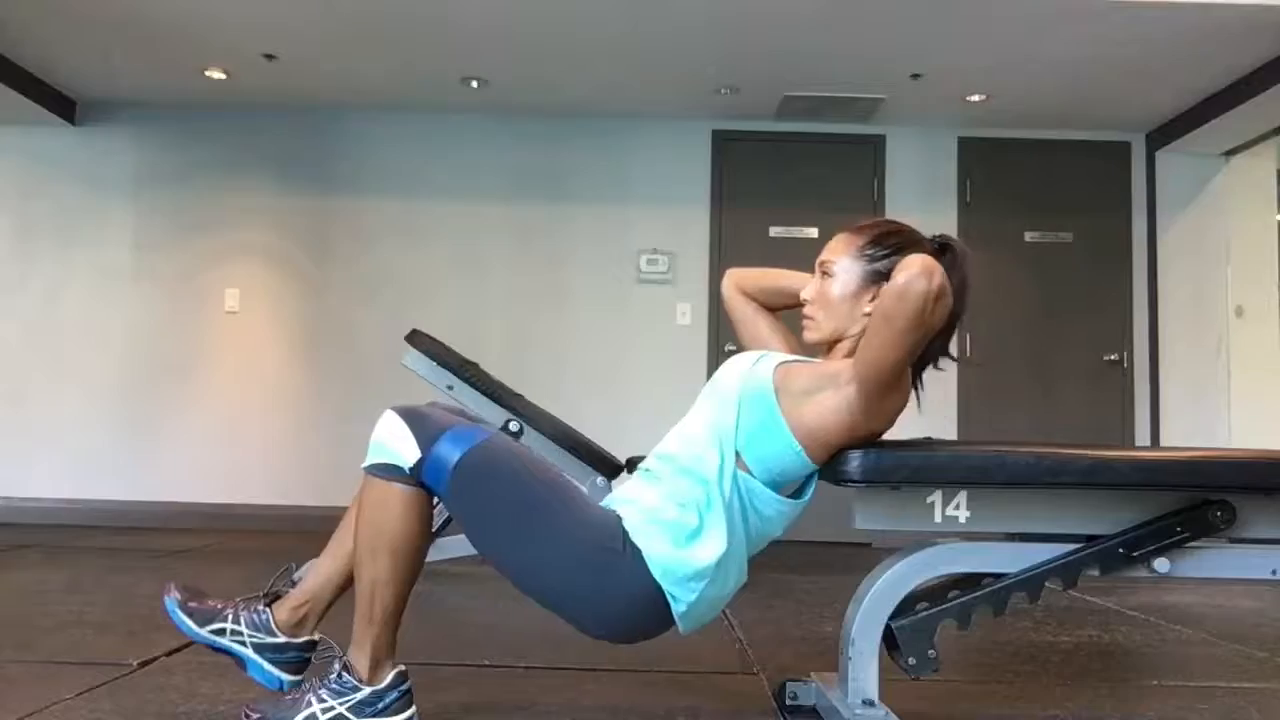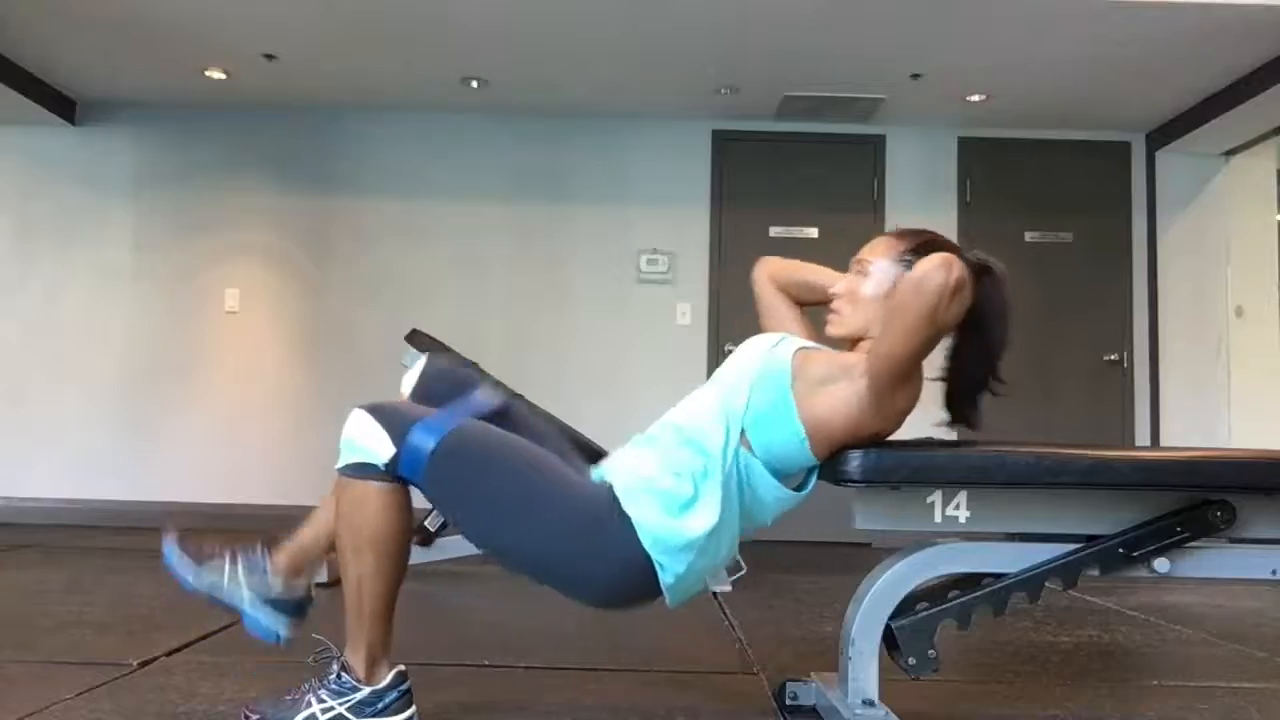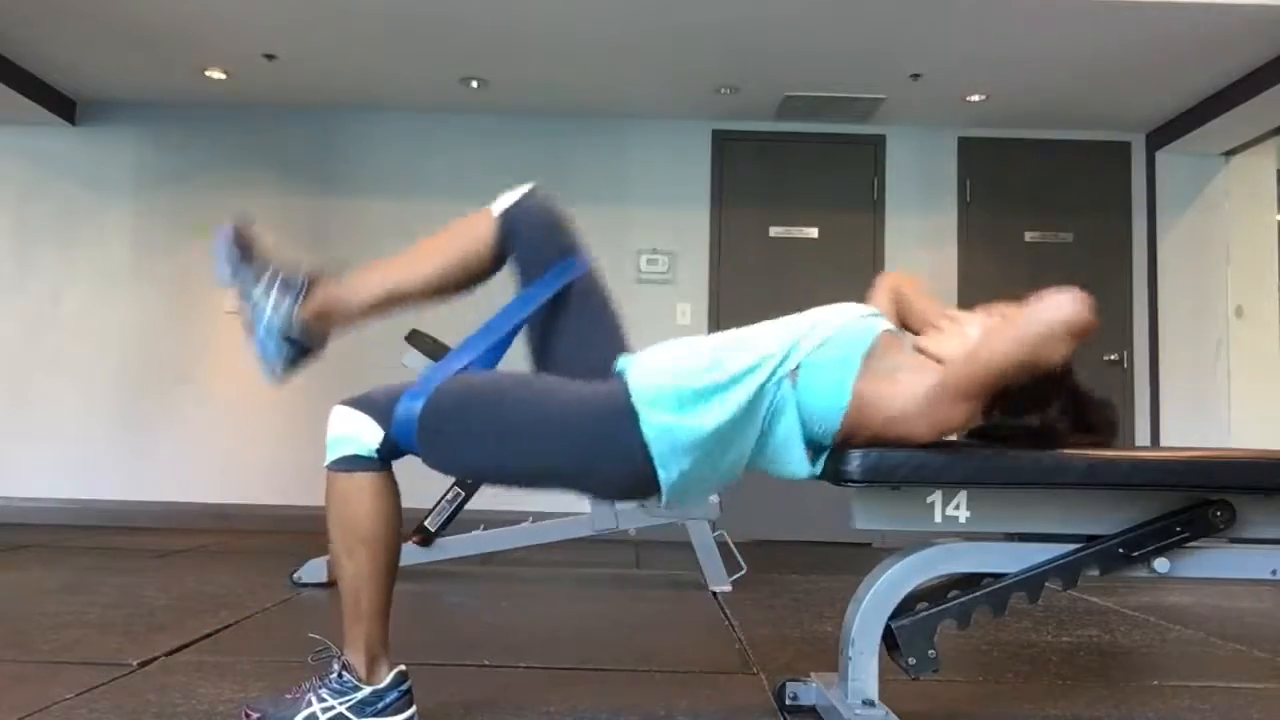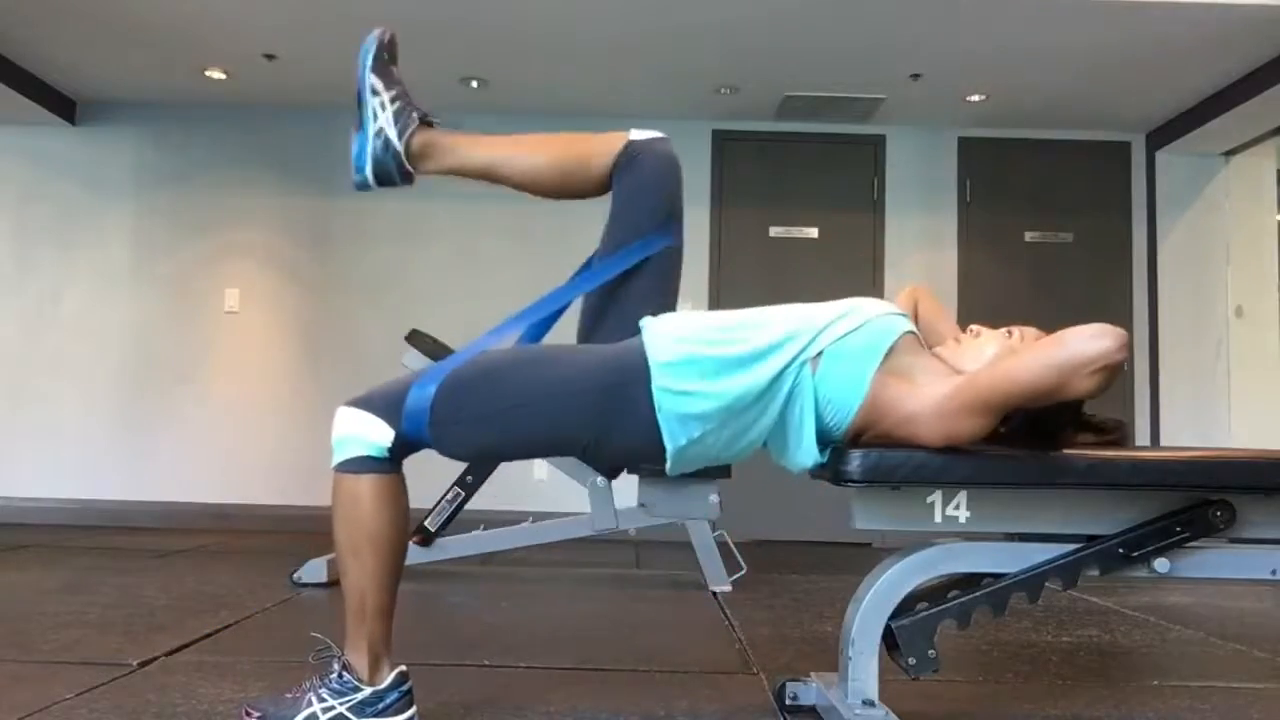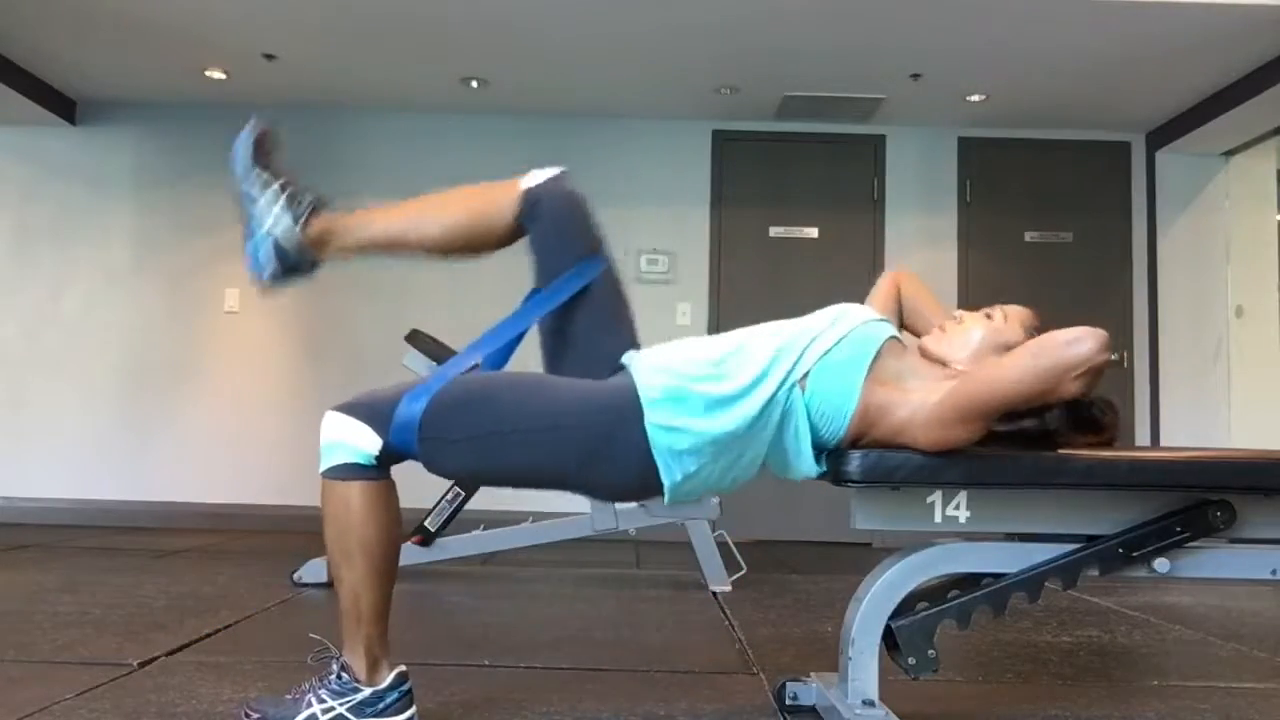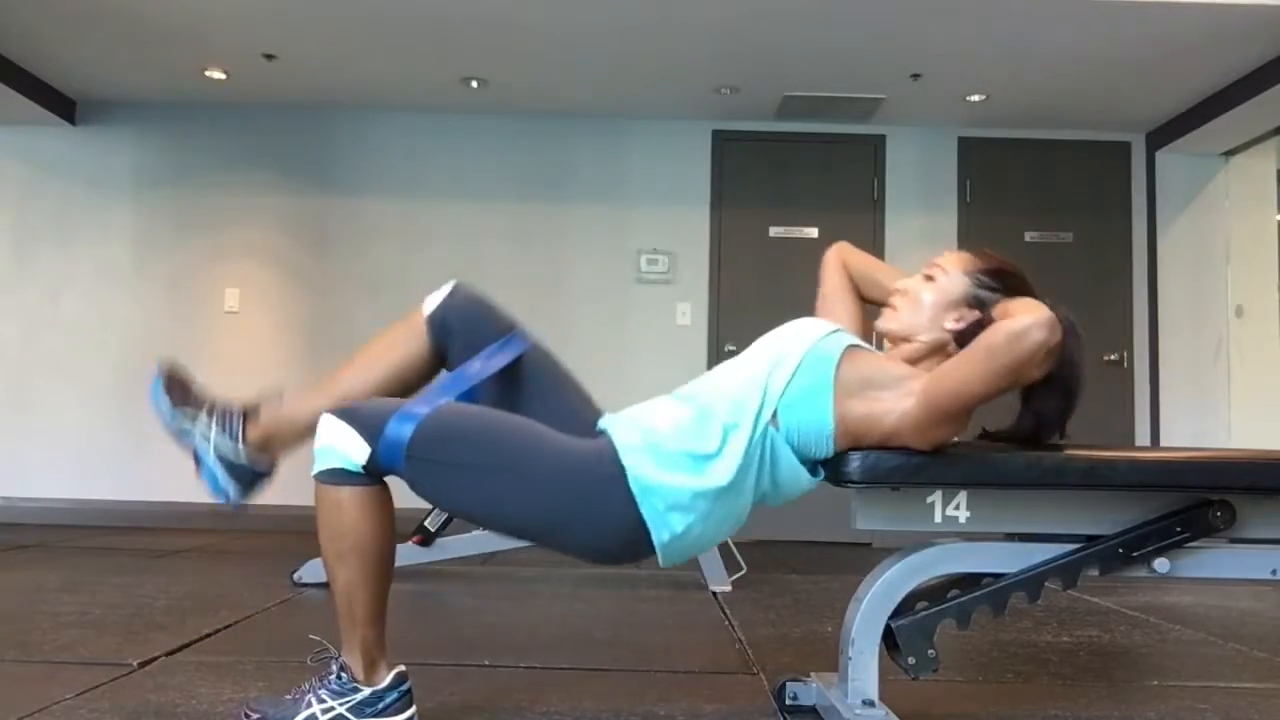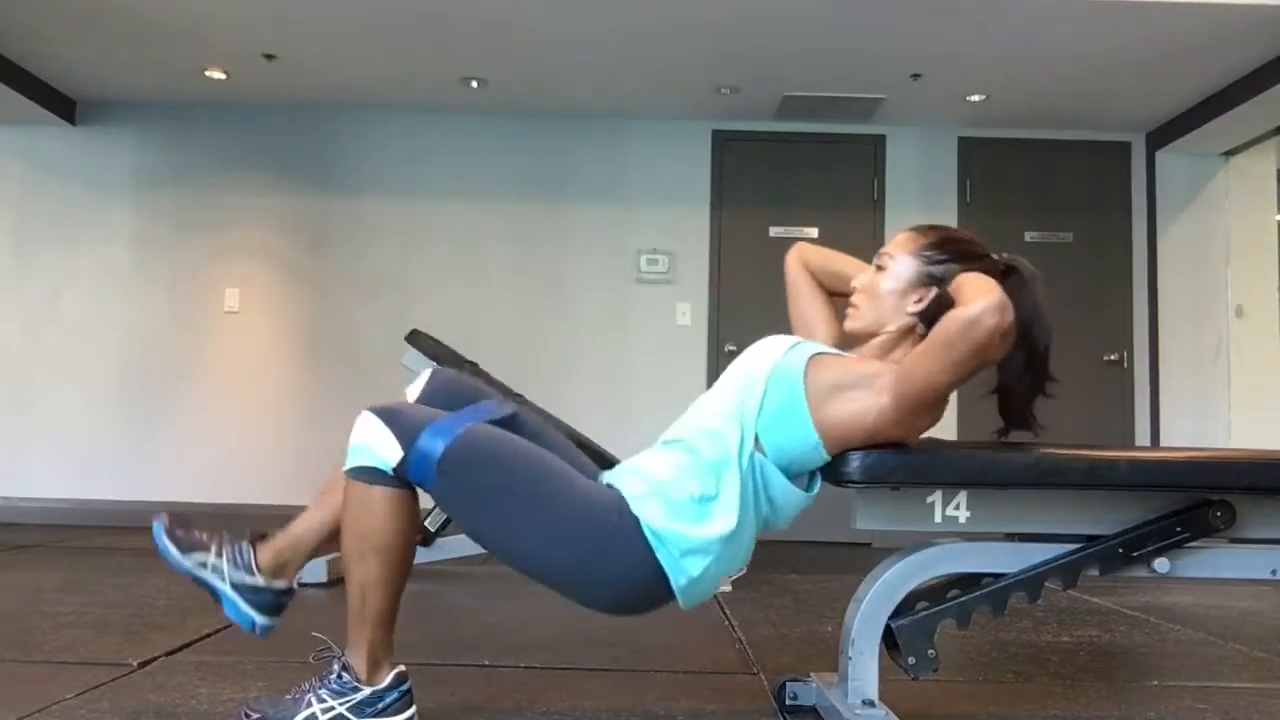
dt=0.3s
person 1, frame 1
left shoulder: (856, 396)
right shoulder: (797, 368)
left elbow: (925, 280)
right elbow: (735, 281)
left wrist: (895, 283)
right wrist: (826, 287)
left hip: (629, 577)
right hip: (624, 536)
left knee: (409, 437)
right knee: (433, 428)
right ankle: (286, 625)
person 1, frame 2
left shoulder: (874, 393)
right shoulder: (820, 363)
left elbow: (944, 270)
right elbow: (768, 268)
left wrist: (890, 284)
right wrist: (852, 288)
left hip: (623, 542)
right hip: (610, 492)
left knee: (379, 433)
right knee: (439, 394)
right ankle: (277, 580)
person 1, frame 3
left shoulder: (934, 396)
right shoulder: (897, 352)
left elbow: (1070, 310)
right elbow: (895, 282)
left wrist: (996, 332)
right wrist: (938, 317)
left hip: (633, 432)
right hip: (631, 392)
left knee: (363, 426)
right knee: (526, 216)
right ankle: (312, 312)
person 1, frame 4
left shoulder: (945, 410)
right shoulder: (922, 368)
left elbow: (1103, 345)
right elbow: (914, 297)
left wrist: (985, 359)
right wrist: (952, 341)
left hip: (641, 396)
right hip: (645, 359)
left knee: (366, 426)
right knee: (646, 158)
right ankle: (410, 146)
person 1, frame 5
left shoulder: (936, 408)
right shoulder: (911, 365)
left elbow: (1087, 347)
right elbow: (893, 279)
left wrist: (992, 347)
right wrist: (945, 325)
left hip: (632, 432)
right hip: (628, 388)
left knee: (356, 432)
right knee: (547, 198)
right ankle: (312, 235)
person 1, frame 6
left shoulder: (915, 405)
right shoulder: (856, 357)
left elbow: (1037, 332)
right elbow: (839, 255)
left wrist: (981, 298)
right wrist: (911, 294)
left hip: (626, 499)
right hip: (618, 456)
left knee: (351, 434)
right knee: (455, 313)
right ankle: (252, 438)
person 1, frame 7
left shoulder: (888, 398)
right shoulder: (837, 360)
left elbow: (992, 315)
right elbow: (801, 255)
left wrist: (963, 274)
right wrist: (883, 278)
left hip: (632, 545)
right hip: (624, 502)
left knee: (387, 434)
right knee: (442, 397)
right ankle: (267, 569)
